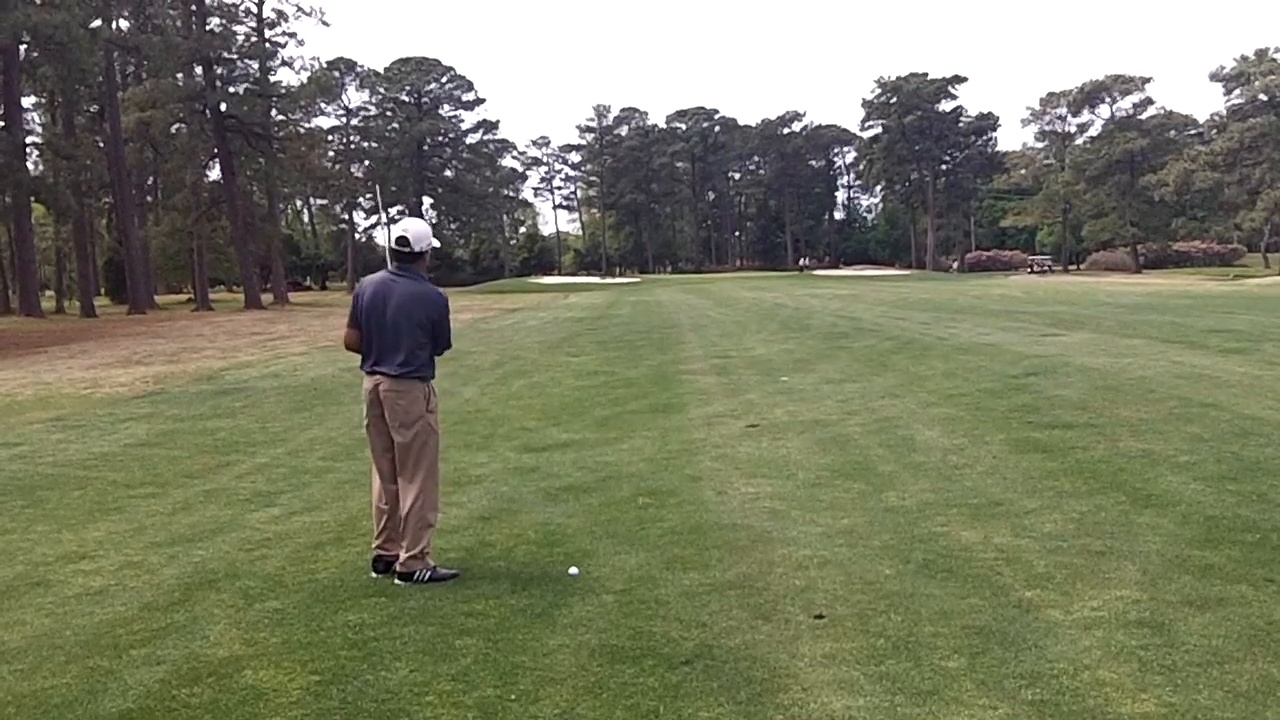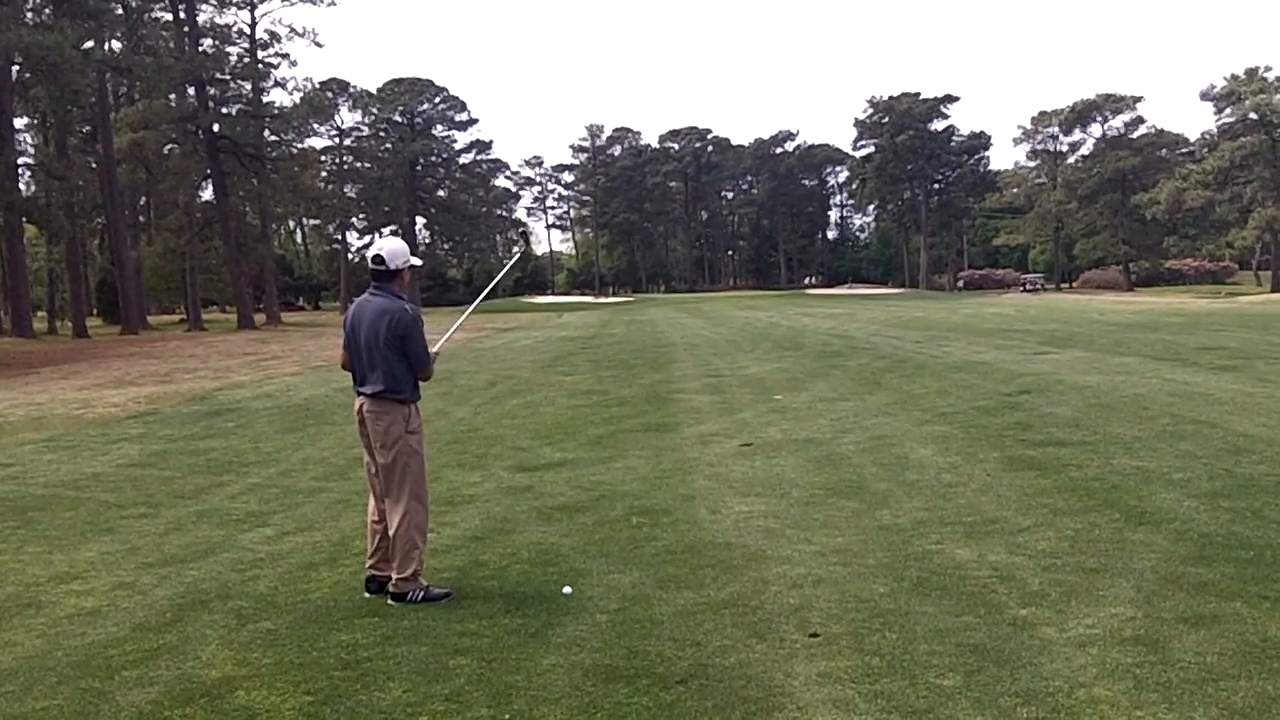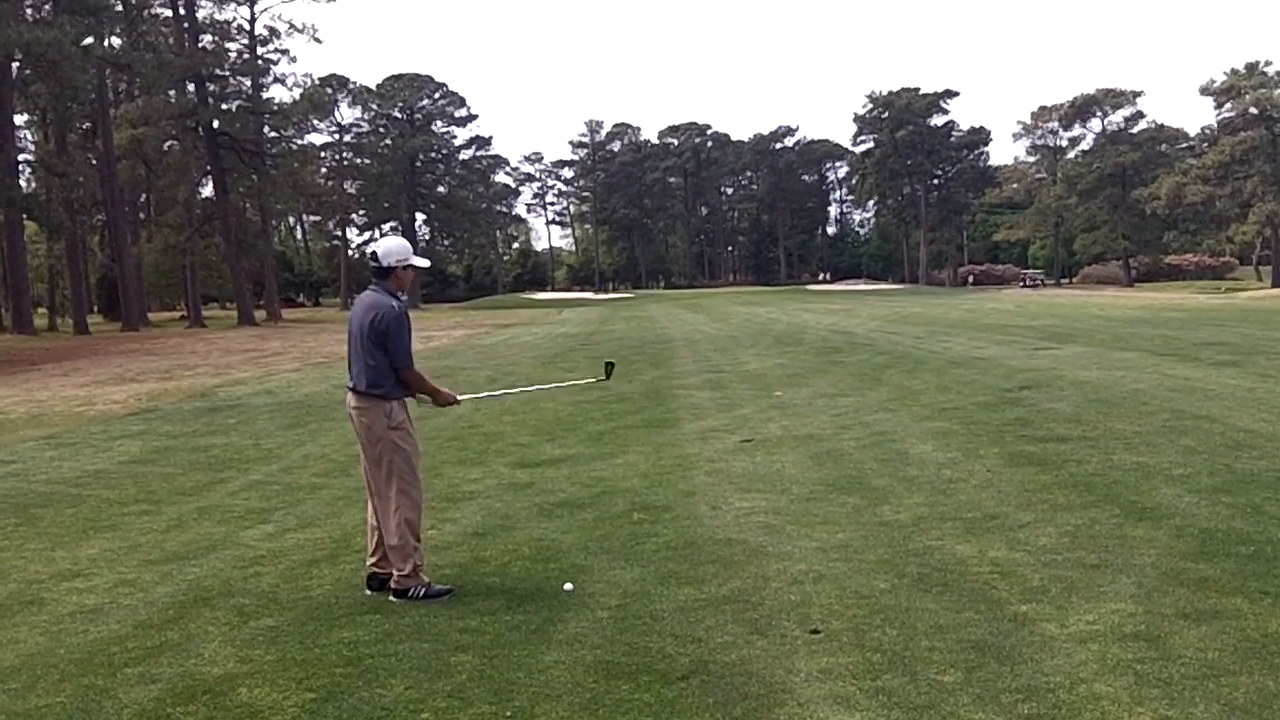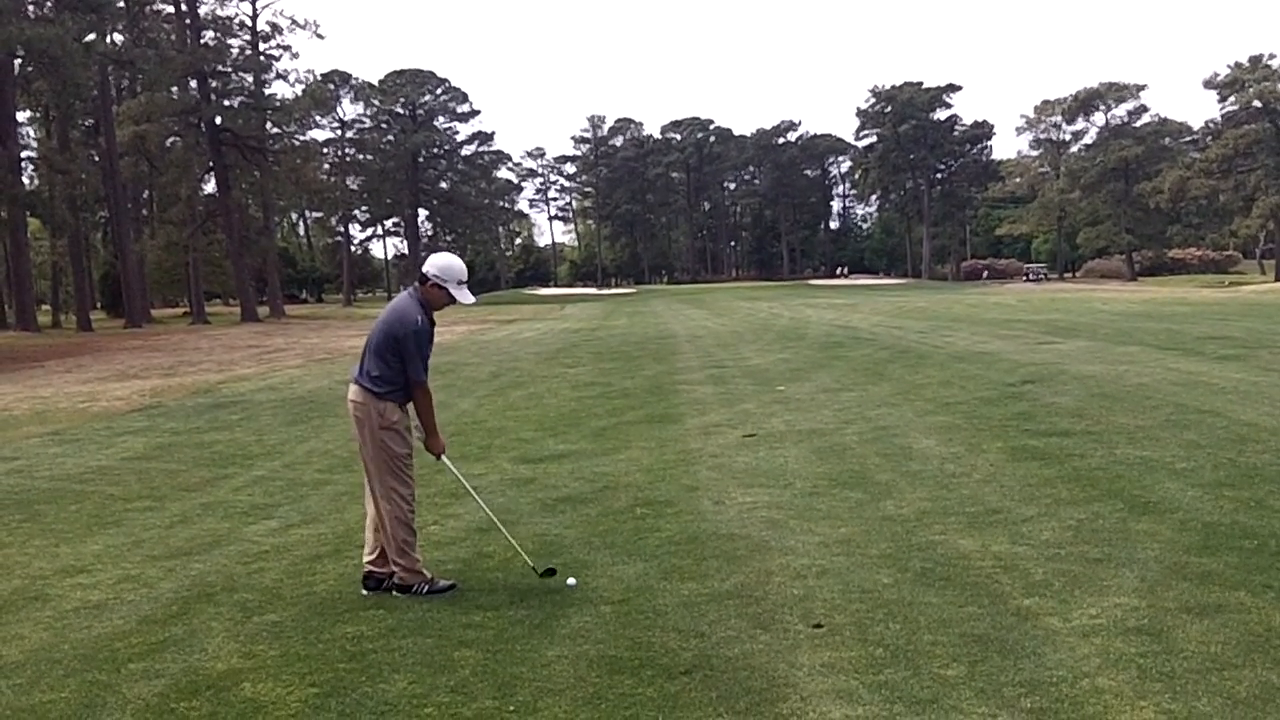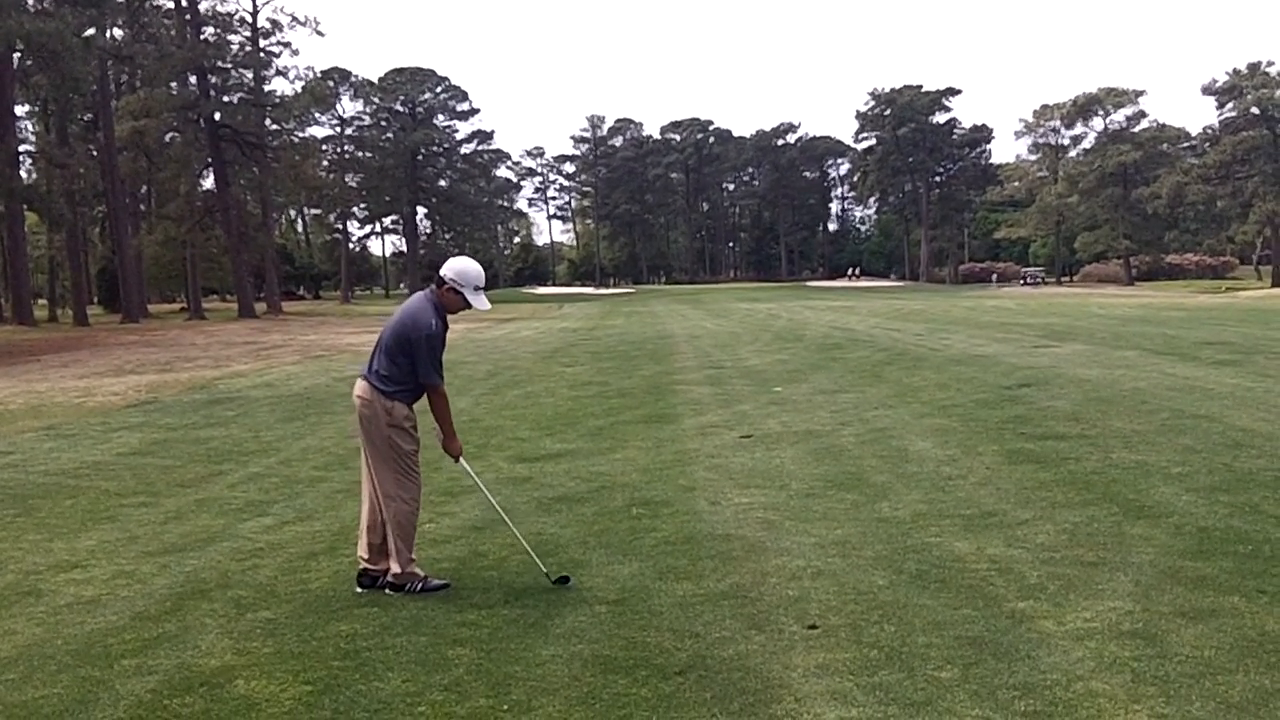
dt=1s
person 1, frame 1
left shoulder: (366, 287)
right shoulder: (433, 298)
left elbow: (351, 341)
right elbow: (441, 348)
left hip: (374, 384)
right hip: (410, 390)
left knee: (385, 474)
right knee: (417, 477)
left ankle: (385, 553)
right ankle: (413, 563)
person 1, frame 2
left shoulder: (356, 308)
right shoulder: (404, 313)
left elbow: (347, 361)
right elbow: (424, 372)
right wrist: (429, 359)
left hip: (366, 405)
right hip: (395, 411)
left knee: (382, 495)
right knee: (407, 497)
left ankle: (378, 573)
right ankle: (405, 582)
person 1, frame 3
left shoulder: (363, 302)
right shoulder: (392, 310)
right elbow: (406, 371)
left wrist: (421, 391)
right wrist: (438, 395)
left hip: (363, 401)
right hip: (383, 408)
left knee: (381, 493)
right knee: (403, 494)
left ankle: (380, 571)
right ankle: (406, 579)
person 1, frame 4
left shoulder: (407, 302)
right shoulder: (415, 321)
right elbow: (419, 385)
right wrist: (432, 434)
left hip: (369, 399)
right hip: (381, 407)
left knee: (382, 493)
right knee: (397, 494)
left ankle: (377, 571)
right ankle: (409, 576)
person 1, frame 5
left shoulder: (422, 302)
right shoulder: (428, 324)
right elbow: (434, 388)
right wrist: (450, 437)
left hip: (372, 395)
right hip: (386, 404)
left knee: (379, 489)
right knee: (402, 491)
left ankle: (372, 568)
right ankle: (402, 574)
